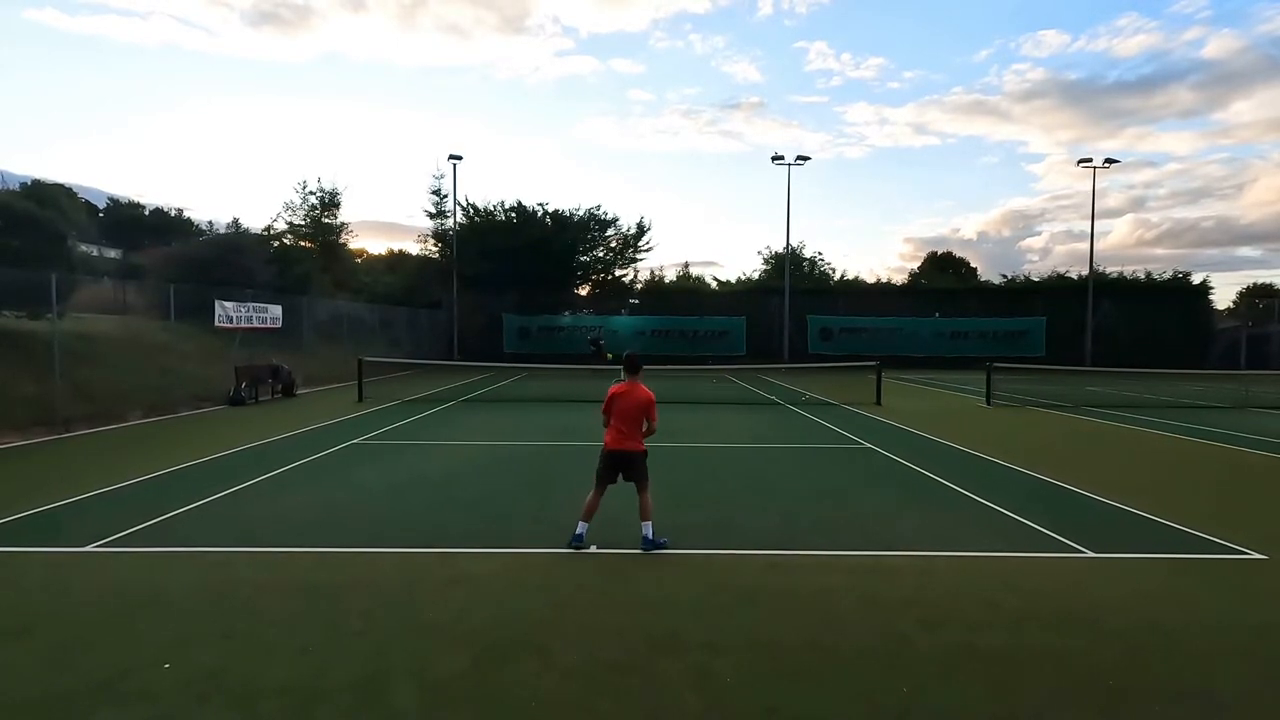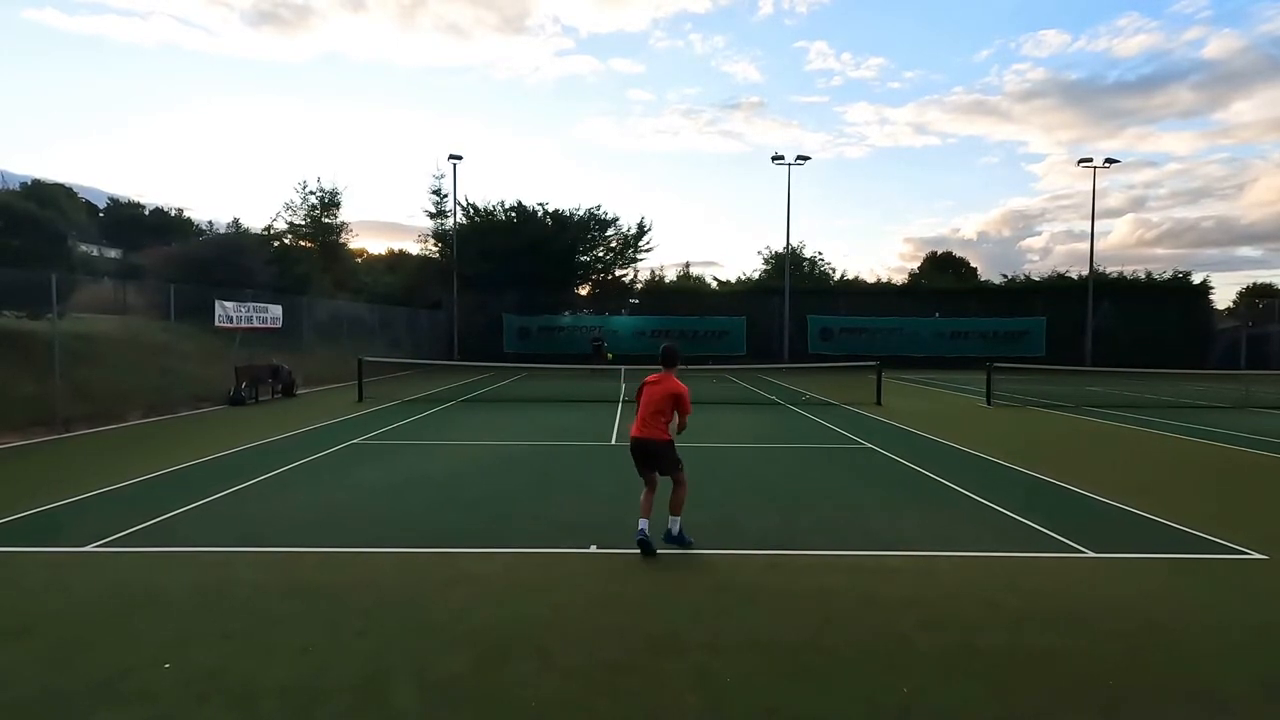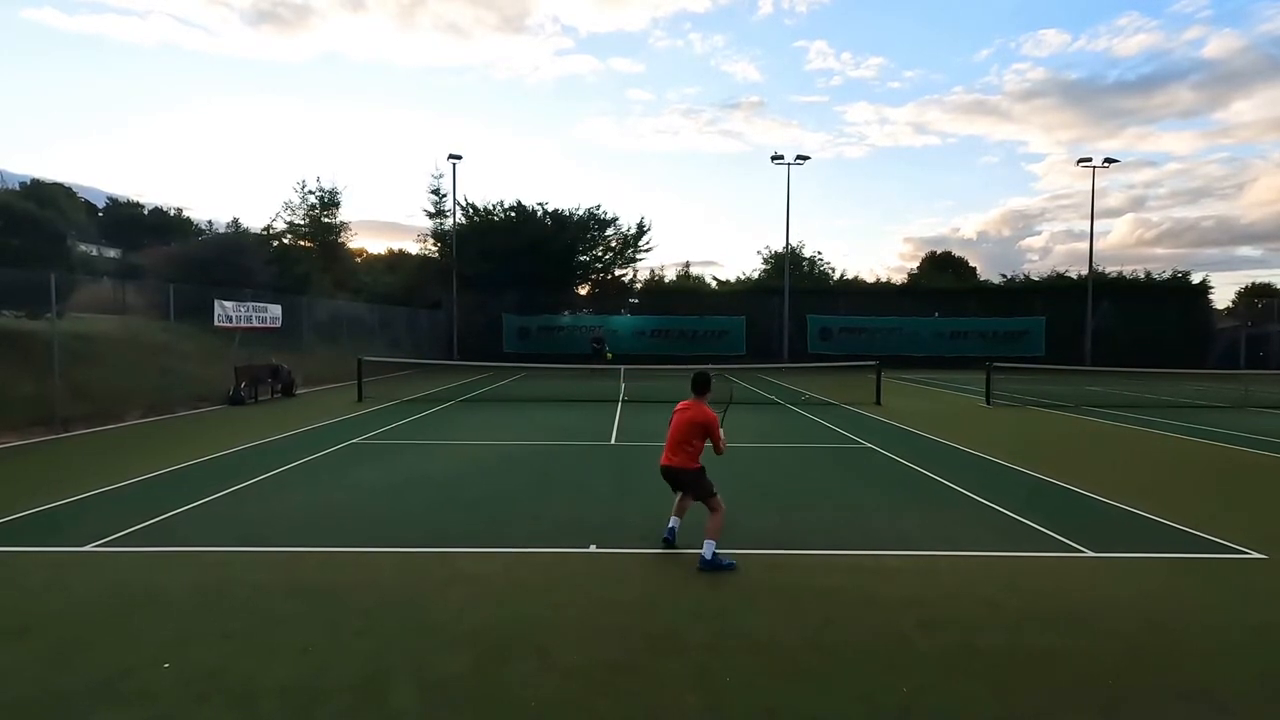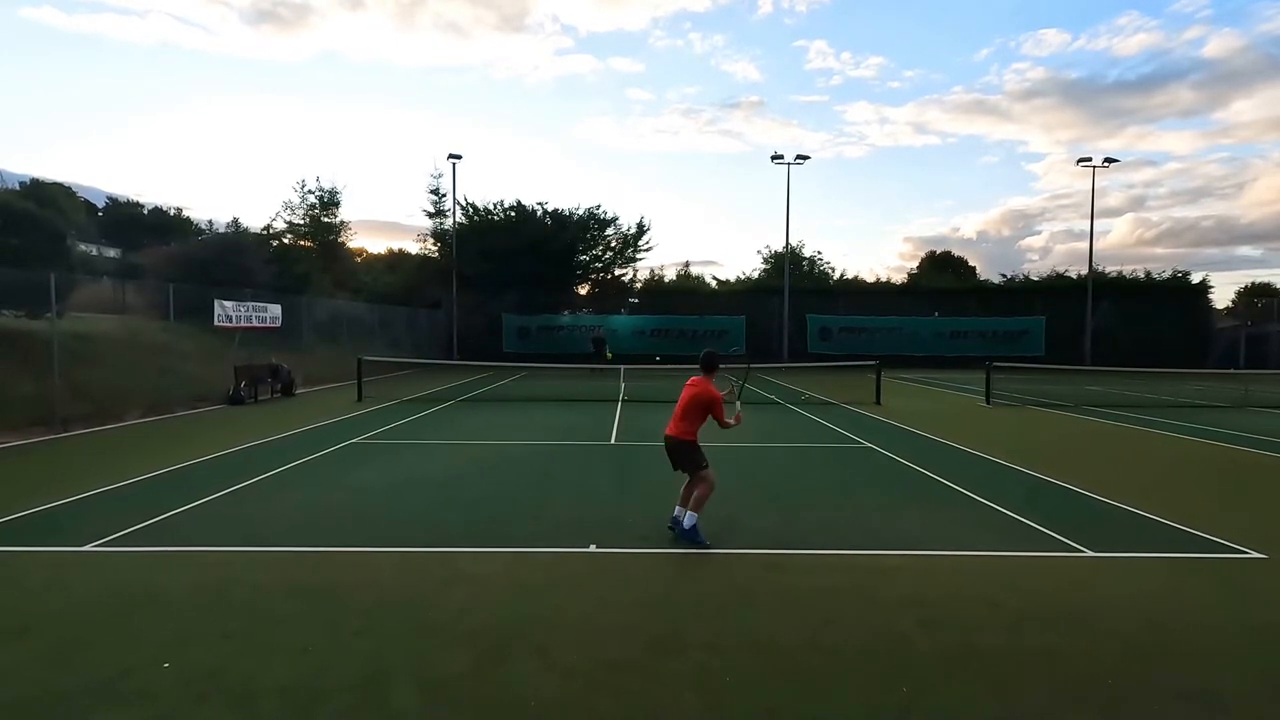
dt=0.3s
person 1, frame 1
left shoulder: (614, 391)
right shoulder: (648, 396)
left elbow: (606, 422)
right elbow: (652, 428)
left hip: (611, 448)
right hip: (636, 451)
left knee: (597, 491)
right knee: (643, 491)
left ankle: (579, 535)
right ankle: (648, 537)
person 1, frame 2
left shoulder: (647, 382)
right shoulder: (679, 389)
right elbow: (683, 424)
right wrist: (675, 431)
left hip: (637, 439)
right hip: (660, 441)
left knee: (650, 486)
right knee: (680, 482)
left ankle: (642, 532)
right ankle: (674, 532)
person 1, frame 3
left shoulder: (680, 407)
right shoulder: (709, 416)
right elbow: (718, 451)
right wrist: (722, 443)
left hip: (667, 466)
right hip: (688, 468)
left knee: (686, 492)
right knee: (717, 509)
left ankle: (671, 530)
right ankle: (708, 557)
person 1, frame 4
left shoulder: (691, 382)
right shoulder: (712, 394)
right elbow: (723, 424)
left wrist: (722, 396)
right wrist: (735, 421)
left hip: (671, 437)
right hip: (683, 440)
left knee: (695, 478)
right knee: (707, 481)
left ankle: (678, 519)
right ankle: (688, 526)
